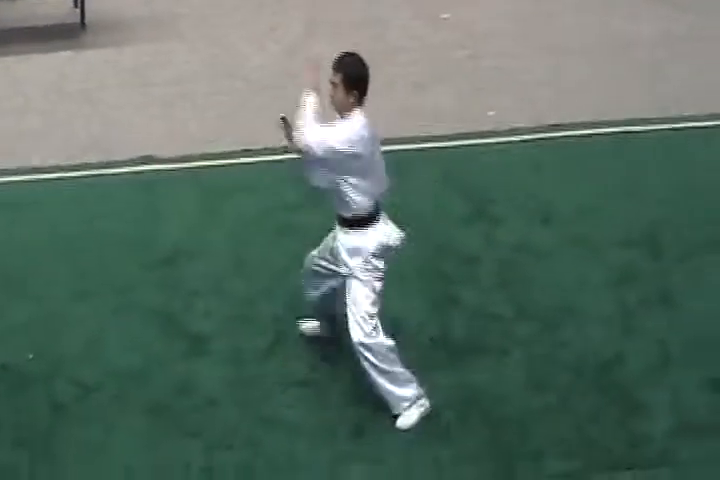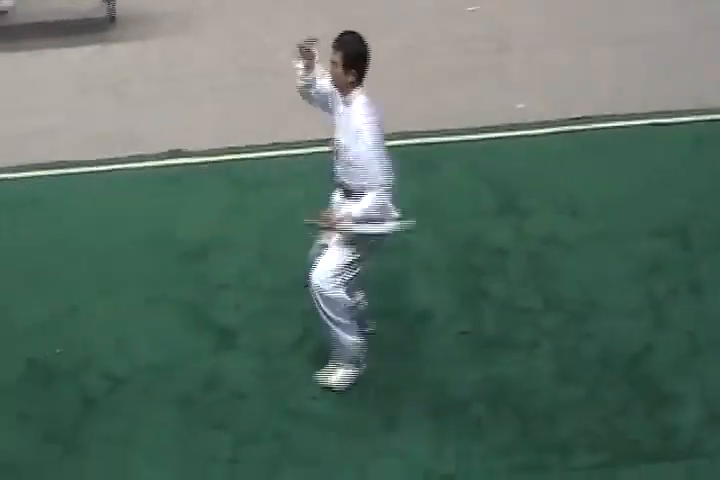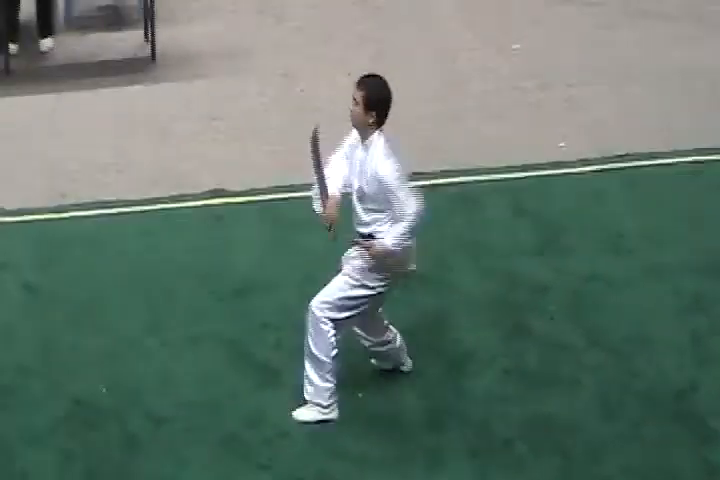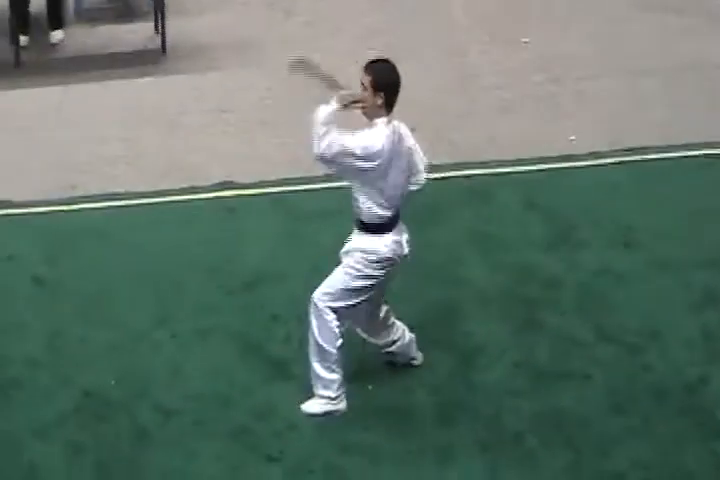
dt=0.2s
person 1, frame 1
left shoulder: (352, 134)
right shoulder: (346, 124)
left elbow: (313, 145)
right elbow: (314, 158)
left wrist: (309, 99)
right wrist: (297, 138)
left hip: (365, 240)
right hip: (350, 230)
left knee: (363, 331)
right knee: (316, 269)
left ankle: (410, 399)
right ankle: (328, 322)
person 1, frame 2
left shoulder: (361, 119)
right shoulder: (343, 95)
left elbow: (379, 181)
right elbow: (311, 91)
left wrist: (347, 218)
right wrist: (308, 66)
left hip: (363, 207)
right hip: (347, 200)
left knee: (324, 281)
right knee: (323, 256)
left ankle: (349, 359)
right ankle: (353, 321)
person 1, frame 3
left shoulder: (381, 162)
right shoulder: (356, 140)
left elbow: (410, 210)
right elbow: (335, 175)
left wrist: (390, 249)
right wrist: (329, 201)
left hip: (377, 254)
right hip: (367, 244)
left knee: (321, 312)
right knee: (360, 311)
left ankle: (321, 403)
right ankle: (395, 357)
person 1, frame 4
left shoulder: (373, 142)
right shoulder: (400, 134)
left elbow: (323, 145)
right elbow: (417, 176)
left wrist: (333, 105)
left hip: (374, 245)
right hip: (387, 236)
left knee: (324, 305)
right knee: (365, 309)
left ankle: (330, 394)
right ankle: (406, 349)
